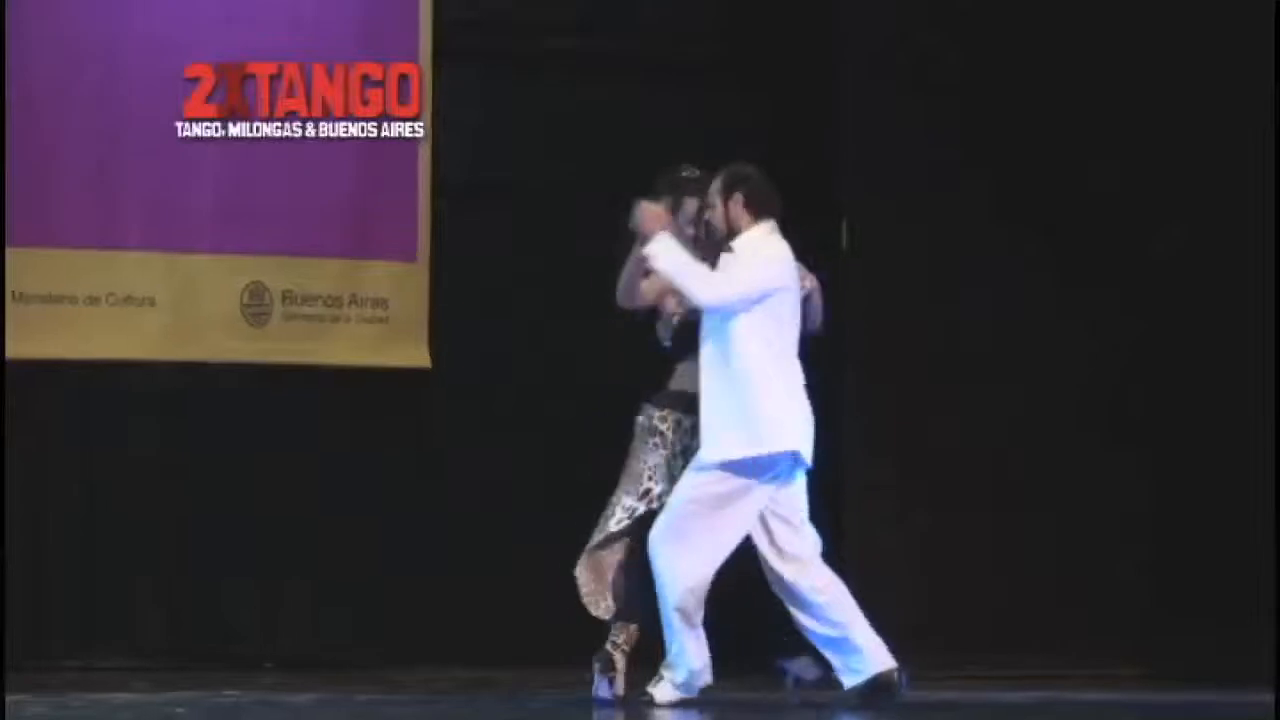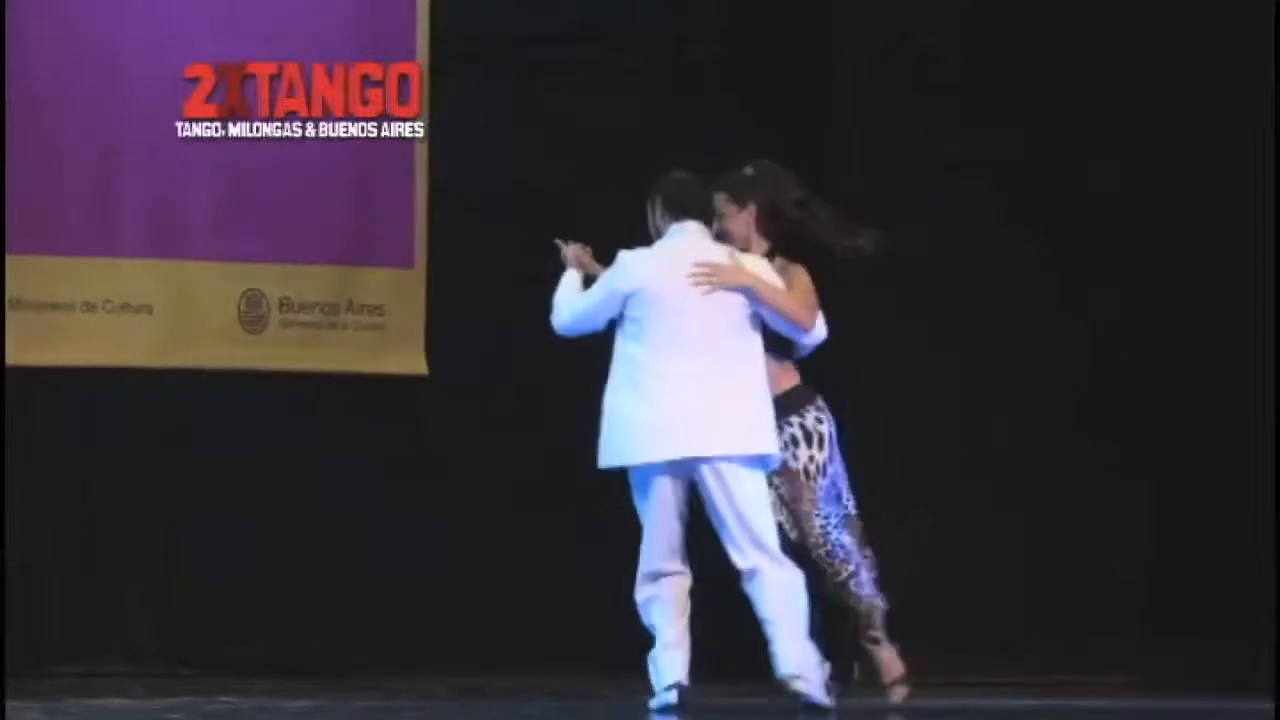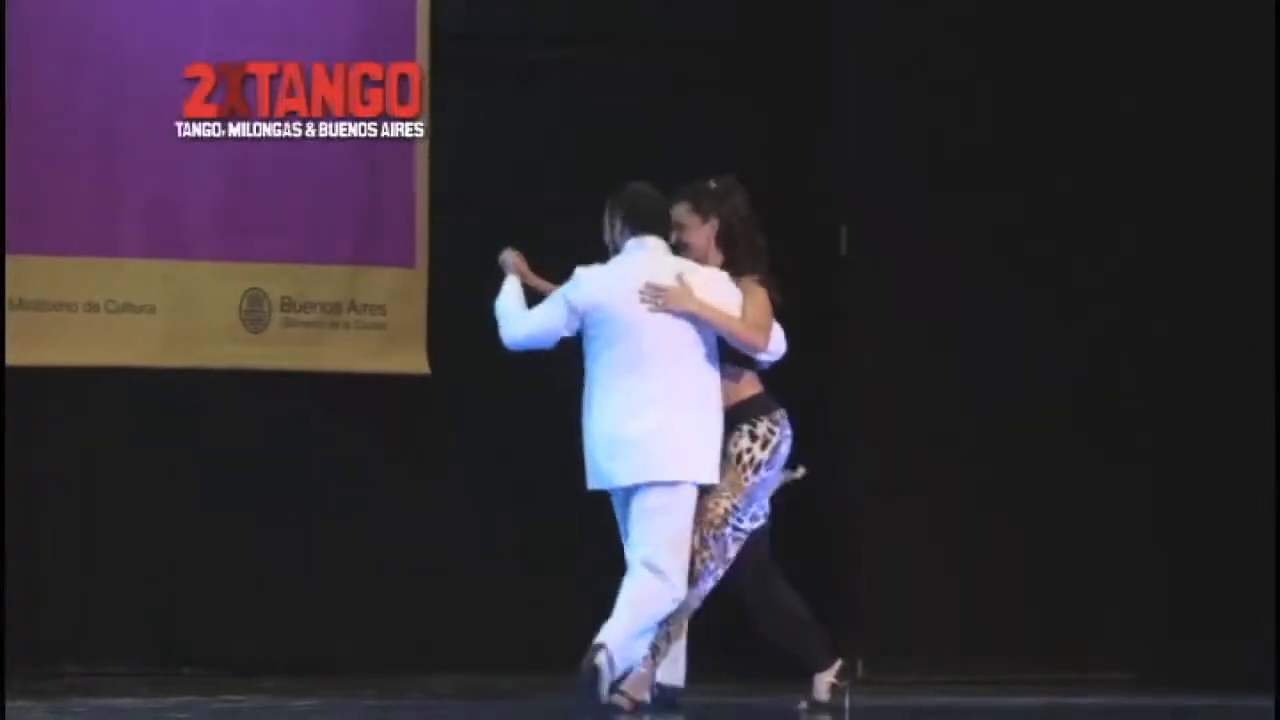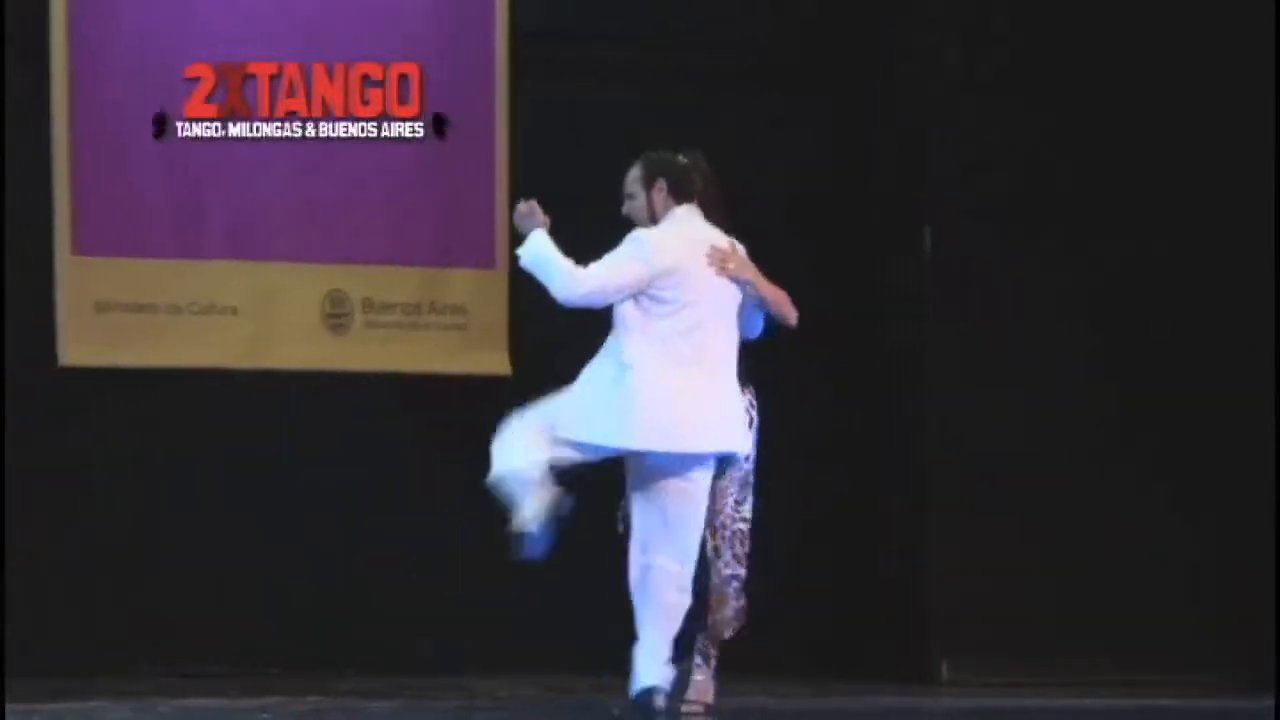
dt=0.4s
person 1, frame 1
left shoulder: (768, 254)
right shoulder: (750, 258)
left elbow: (713, 292)
left wrist: (659, 240)
left hip: (755, 435)
right hip: (763, 435)
left knee: (673, 545)
right knee: (794, 563)
left ankle: (684, 672)
right ankle: (871, 664)
person 1, frame 2
left shoulder: (635, 267)
right shoulder: (747, 268)
left elbow: (568, 321)
right elbow: (811, 330)
left wrist: (573, 272)
left hip: (656, 436)
right hip: (728, 434)
left knee: (662, 567)
right knee: (762, 559)
left ankle: (669, 679)
right ankle: (799, 668)
person 1, frame 3
left shoulder: (591, 284)
right shoulder: (708, 282)
left elbow: (517, 334)
right elbow: (771, 347)
left wrist: (512, 280)
right wrist: (737, 354)
left hip: (615, 447)
right hip: (675, 448)
left knee: (647, 568)
right knee: (658, 575)
right ankle: (612, 649)
person 1, frame 4
left shoulder: (653, 244)
right shoulder: (731, 253)
left elbow: (577, 288)
right elbow: (749, 325)
left wrist: (534, 236)
left hip: (631, 408)
right hip: (700, 423)
left knee: (519, 436)
right knee: (665, 562)
left ankle: (534, 502)
person 2, frame 1
right shoulder: (667, 280)
left elbow: (808, 324)
right elbow: (627, 299)
left wrist: (810, 289)
right wrist: (643, 244)
right hip: (674, 420)
right knee: (650, 541)
left ankle: (786, 651)
right ankle: (613, 660)
person 2, frame 2
left shoulder: (786, 271)
right shoulder: (737, 271)
left elbow: (805, 321)
left wrist: (746, 283)
left hip: (794, 418)
left knee: (828, 539)
left ankle: (881, 646)
person 2, frame 3
left shoulder: (747, 286)
right shoulder: (678, 283)
left elbow: (756, 339)
left wrist: (694, 308)
right wrist: (535, 282)
left hip: (756, 428)
right hip: (720, 430)
left knee: (708, 541)
right knee: (750, 568)
left ankle: (646, 673)
right ankle: (825, 669)
person 2, frame 4
left shoulder: (723, 256)
left elbow: (787, 315)
left wrist: (747, 277)
left knee: (720, 541)
left ankle: (703, 670)
right ankle: (690, 661)
